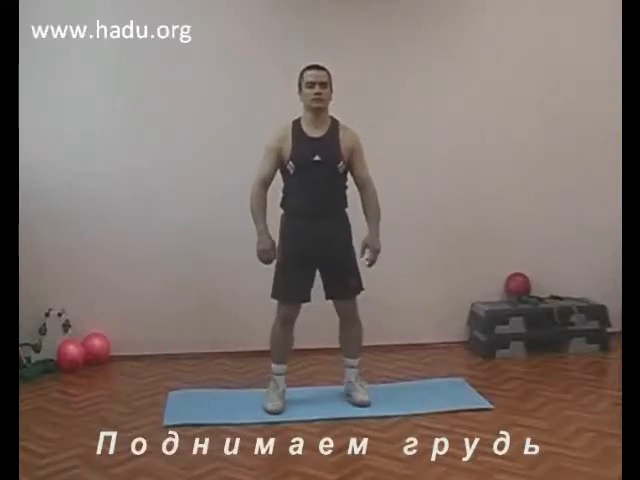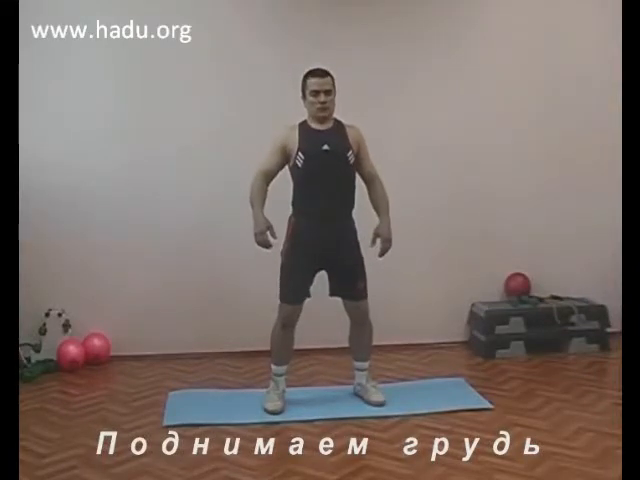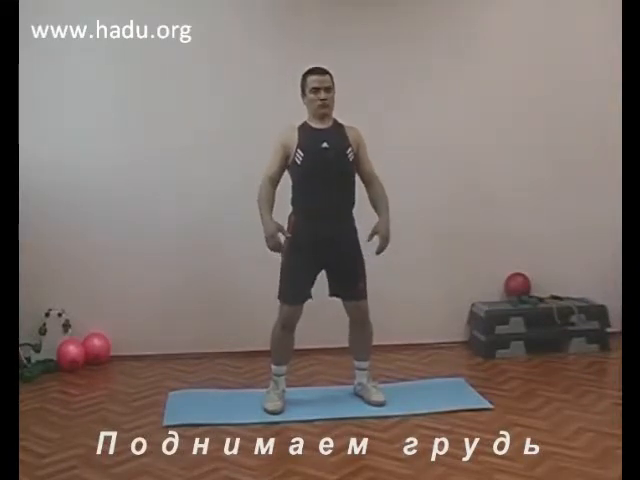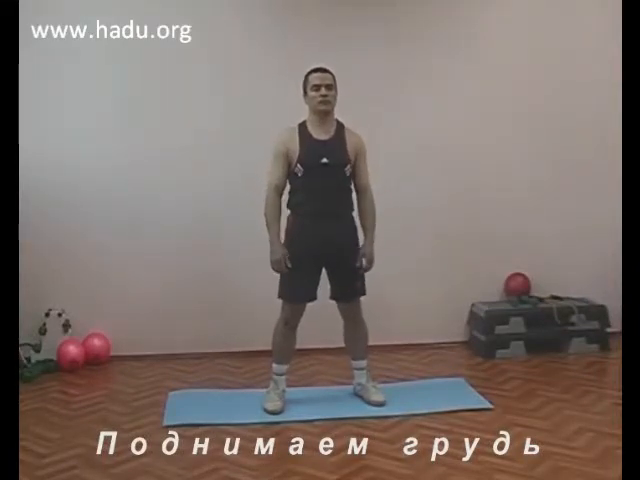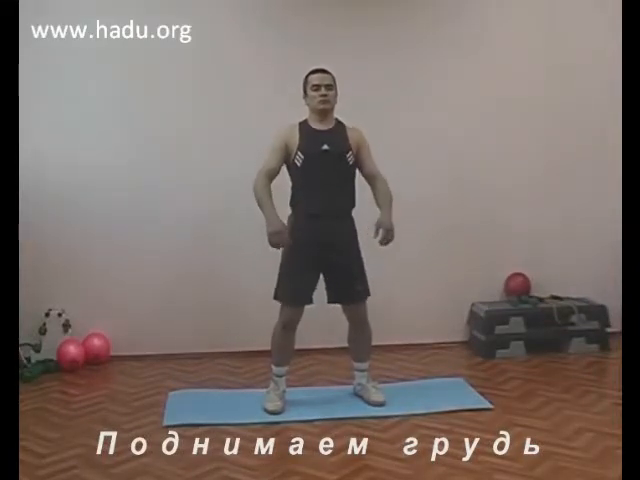
dt=1s
person 1, frame 1
left shoulder: (347, 137)
right shoulder: (283, 137)
left elbow: (366, 187)
right elbow: (260, 185)
left wrist: (373, 231)
right wrist: (262, 232)
left hip: (336, 232)
right hip: (296, 232)
left knee: (348, 310)
right knee: (286, 314)
left ankle: (353, 379)
right ankle: (277, 384)
person 1, frame 2
left shoulder: (352, 135)
right shoulder: (291, 137)
left elbow: (372, 179)
right elbow: (262, 177)
left wrist: (384, 220)
right wrist: (258, 216)
left hip: (343, 233)
right hip: (303, 234)
left knee: (360, 311)
right knee: (287, 314)
left ankle: (362, 380)
right ankle: (276, 385)
person 1, frame 3
left shoulder: (352, 135)
right shoulder: (290, 137)
left elbow: (371, 180)
right elbow: (268, 181)
left wrist: (384, 217)
right wrist: (267, 220)
left hip: (344, 235)
right hip: (302, 236)
left knee: (360, 312)
right knee: (288, 314)
left ankle: (363, 380)
right ankle: (277, 385)
person 1, frame 4
left shoulder: (352, 140)
right shoulder: (289, 140)
left elbow: (364, 193)
right elbow: (274, 193)
left wrist: (369, 241)
right wrist: (275, 242)
left hip: (343, 235)
right hip: (302, 235)
left knee: (352, 311)
right knee: (290, 314)
left ankle: (362, 380)
right ankle: (277, 386)
person 1, frame 5
left shoulder: (353, 136)
right shoulder: (290, 135)
left elbow: (376, 178)
right elbow: (262, 179)
left wrist: (386, 213)
right wrist: (271, 217)
left hip: (343, 234)
right hip: (302, 234)
left knee: (357, 313)
right knee: (289, 315)
left ankle: (363, 381)
right ankle: (277, 386)
